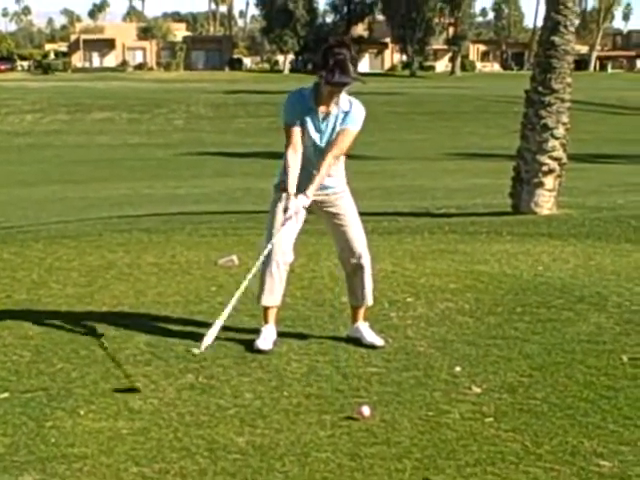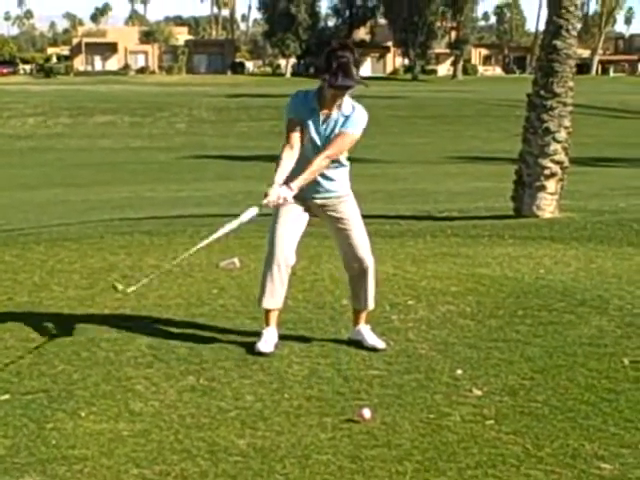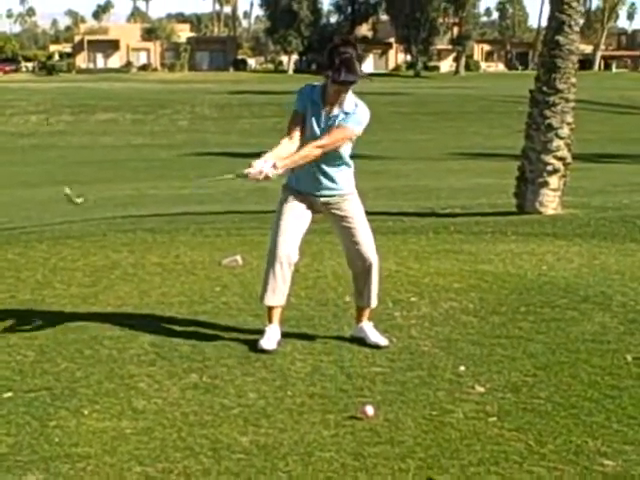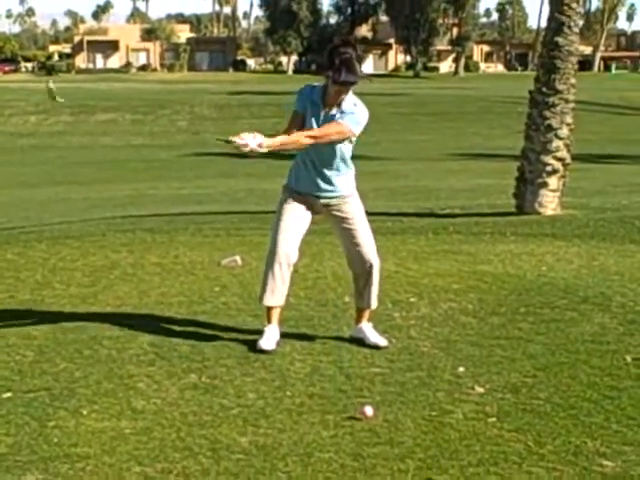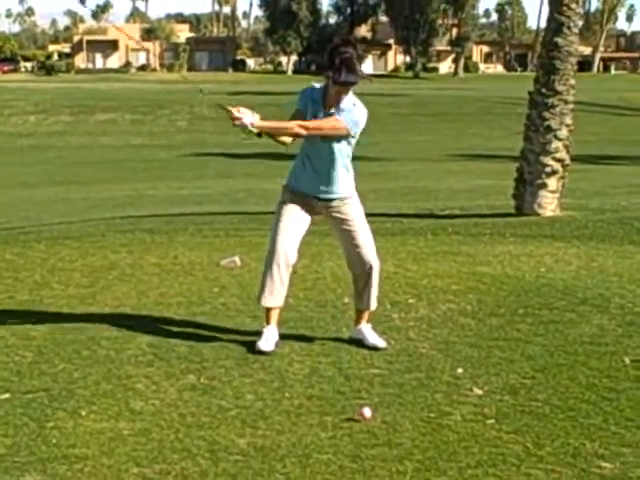
dt=0.1s
person 1, frame 1
left shoulder: (354, 110)
right shoulder: (296, 101)
left elbow: (331, 157)
right elbow: (293, 149)
left wrist: (308, 196)
right wrist: (292, 194)
left hip: (332, 190)
right hip: (293, 187)
left knee: (358, 254)
right knee: (277, 253)
left ankle: (358, 324)
right ankle: (269, 327)
person 1, frame 2
left shoulder: (357, 116)
right shoulder: (299, 101)
left elbow: (326, 157)
right elbow: (291, 147)
left wrist: (291, 187)
right wrist: (277, 183)
left hip: (337, 194)
right hip: (297, 193)
left knee: (361, 259)
right knee: (279, 255)
left ankle: (360, 327)
right ankle: (270, 329)
person 1, frame 3
left shoulder: (359, 113)
right shoulder: (307, 95)
left elbow: (319, 147)
right elbow: (292, 138)
left wrist: (275, 165)
right wrist: (267, 160)
left hip: (340, 192)
right hip: (300, 189)
left knee: (366, 256)
right knee: (282, 252)
left ankle: (363, 324)
right ankle: (273, 327)
person 1, frame 4
left shoulder: (357, 113)
right shoulder: (307, 94)
left elbow: (311, 138)
right elbow: (288, 134)
left wrist: (263, 142)
right wrist: (260, 139)
left hip: (341, 194)
right hip: (299, 190)
left knee: (367, 258)
right knee: (282, 253)
left ankle: (363, 325)
right ankle: (272, 327)
person 1, frame 5
left shoulder: (356, 113)
right shoulder: (310, 95)
left elbow: (304, 130)
right elbow: (288, 135)
left wrist: (258, 123)
right wrist: (256, 124)
left hip: (340, 196)
right hip: (299, 192)
left knee: (367, 260)
right knee: (280, 254)
left ankle: (362, 326)
right ankle: (270, 328)
